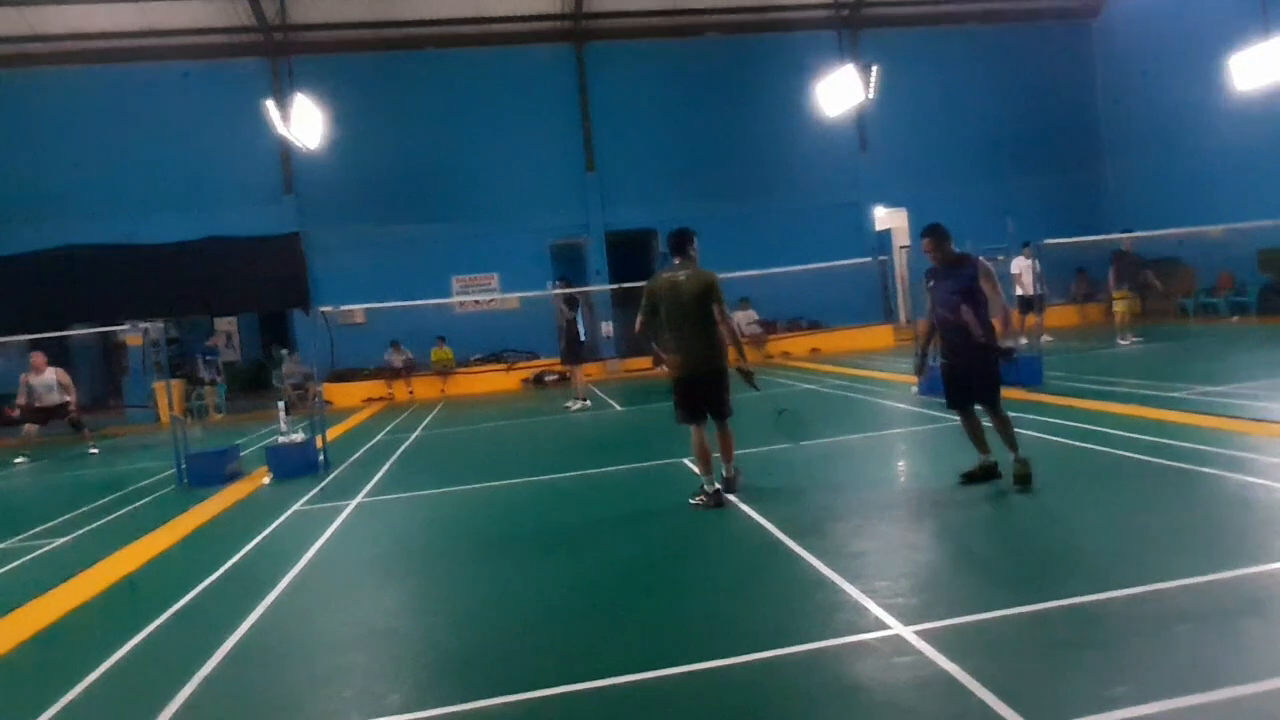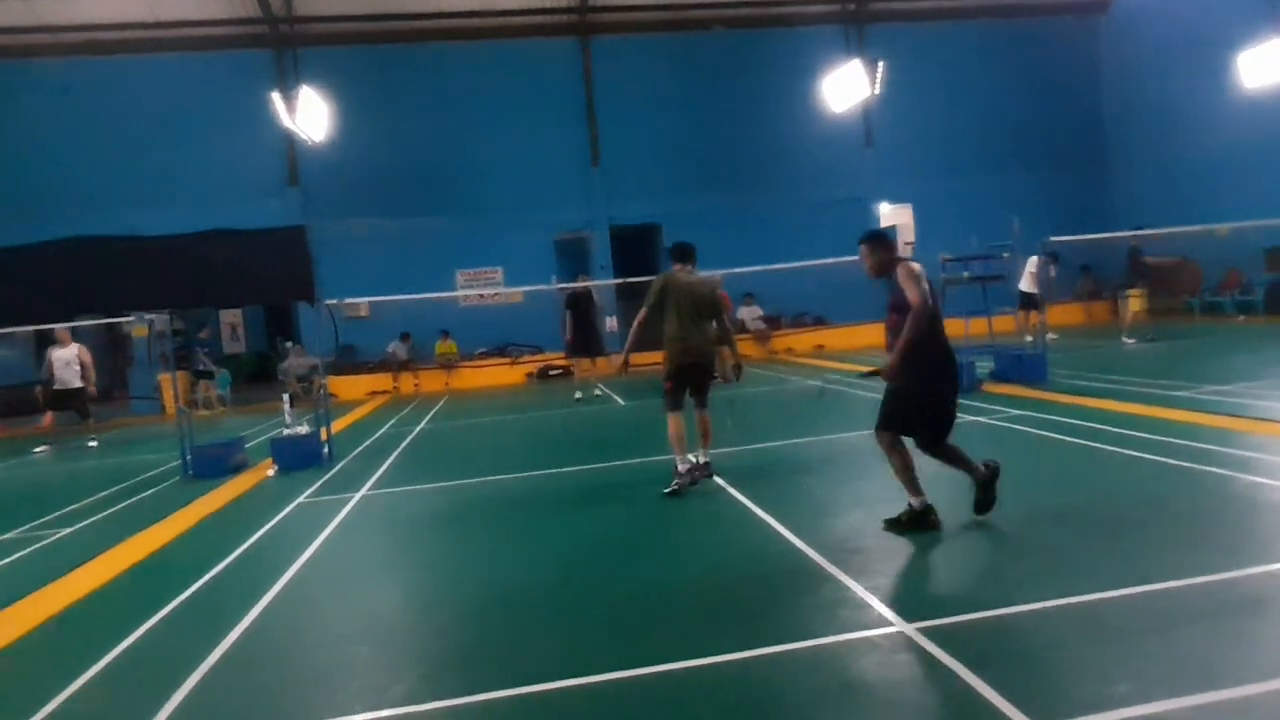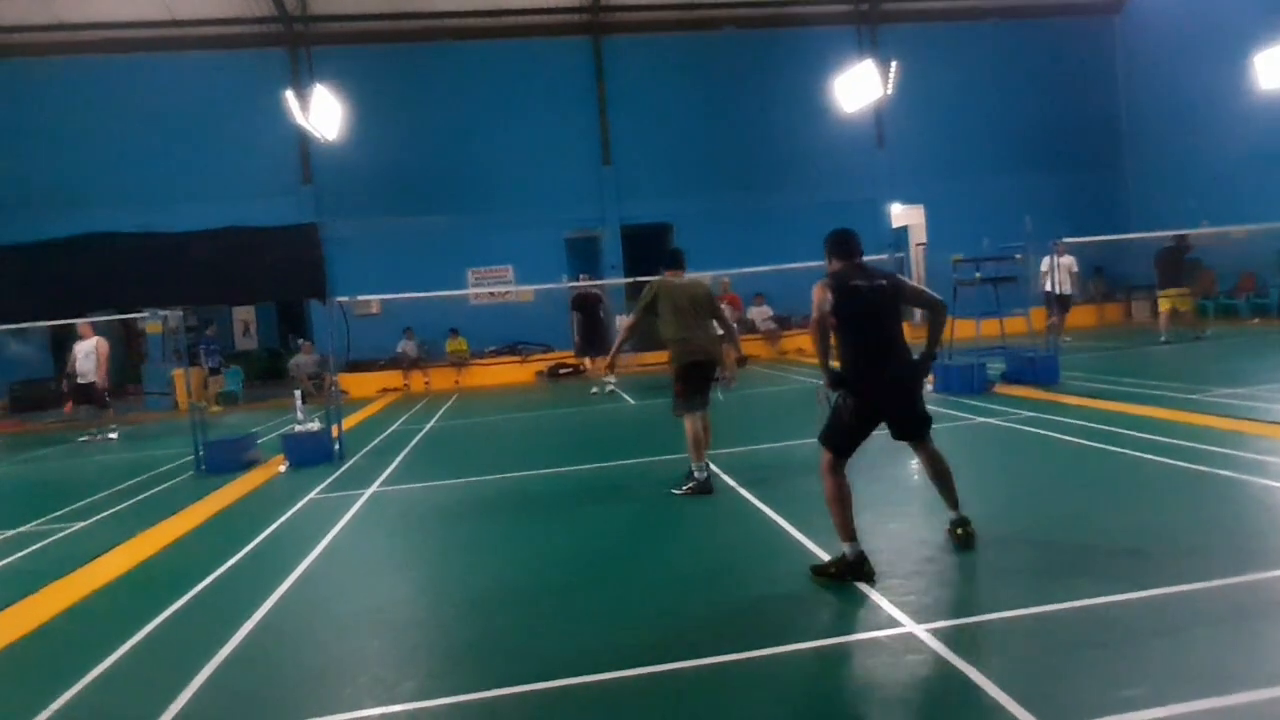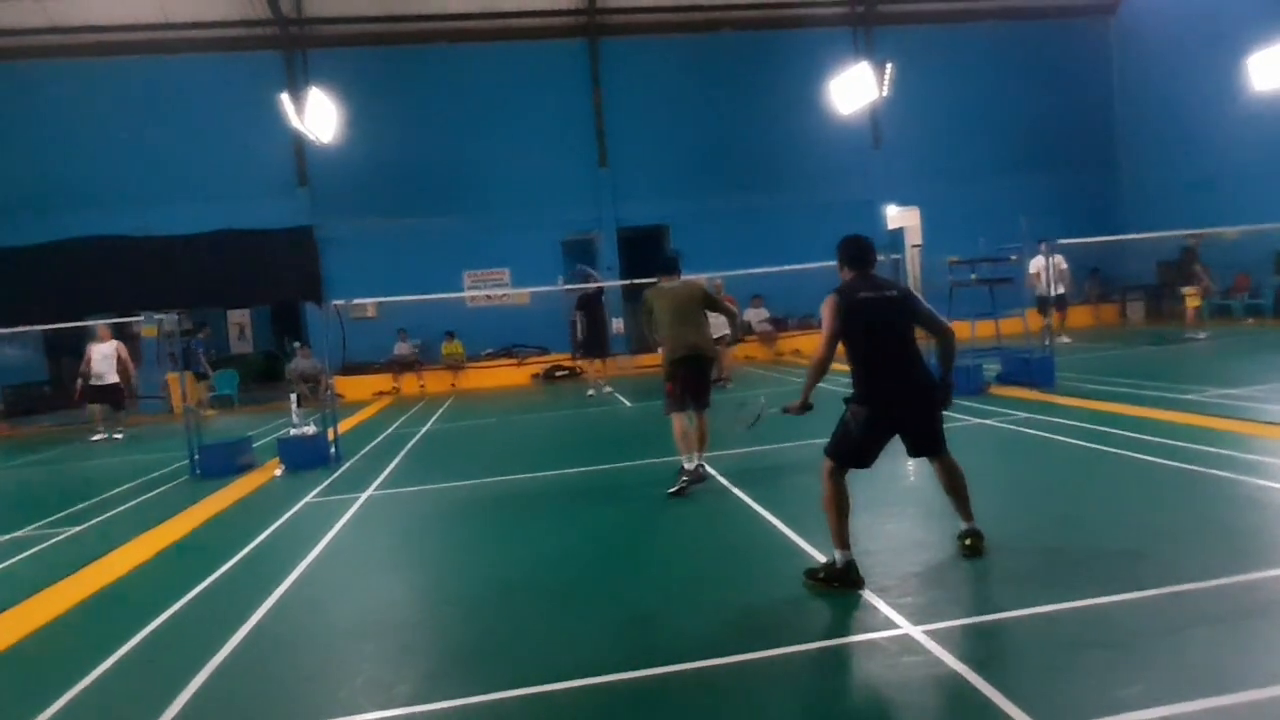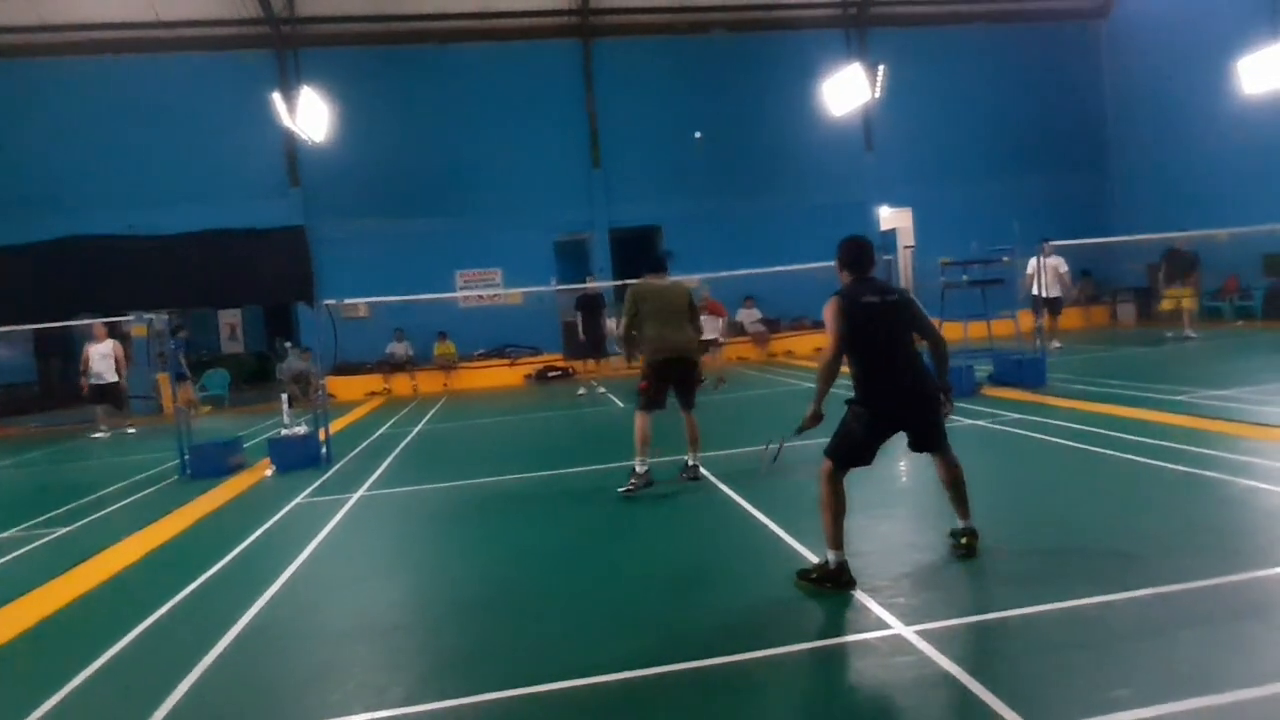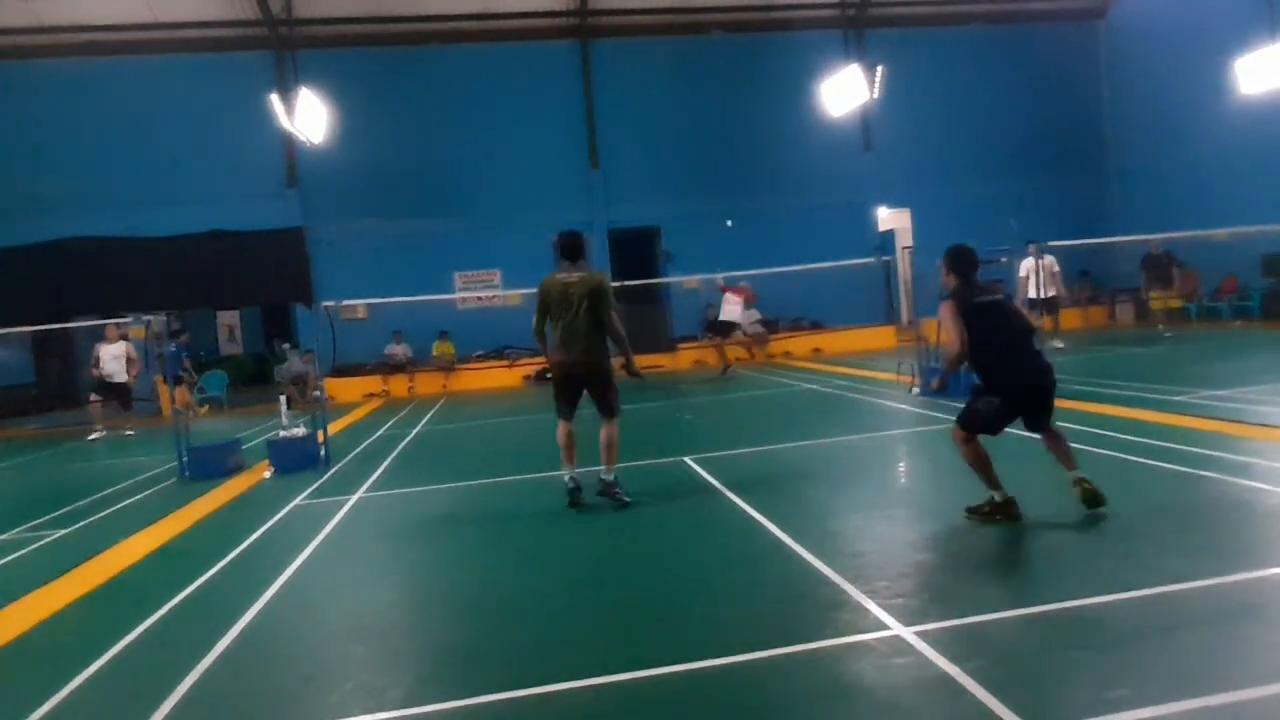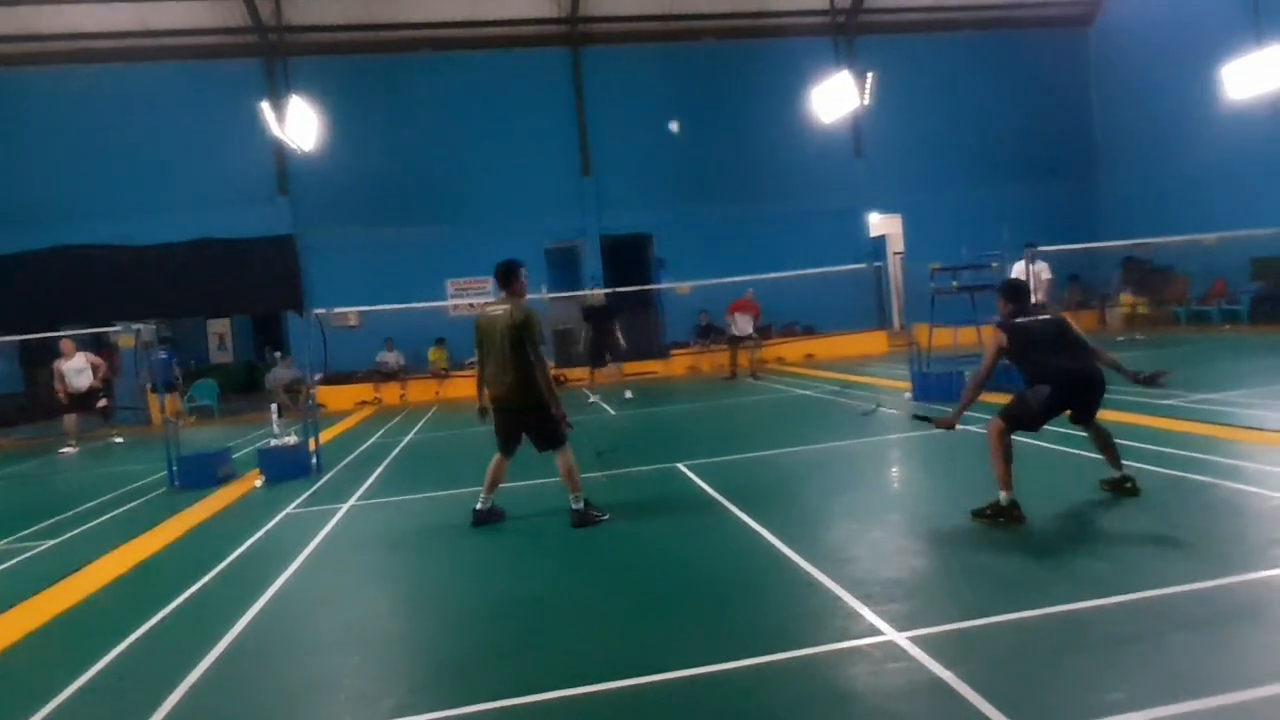
dt=0.7s
person 1, frame 1
left shoulder: (976, 266)
right shoulder: (931, 276)
left elbow: (999, 303)
right wrist: (923, 352)
left hip: (981, 349)
right hip: (952, 353)
left knee: (991, 407)
right knee: (963, 409)
left ankle: (1018, 460)
right ankle: (987, 462)
person 1, frame 2
left shoulder: (905, 270)
right shoulder: (895, 281)
left elbow: (922, 309)
left wrist: (896, 357)
right wrist: (896, 362)
left hip: (931, 370)
right hip: (910, 373)
left knee: (929, 442)
right knee: (885, 434)
left ankle: (983, 474)
right ankle: (920, 508)
person 1, frame 3
left shoulder: (826, 286)
right shoulder: (889, 280)
left elbow: (819, 321)
right elbow: (938, 305)
left wrist: (826, 369)
right wrist: (929, 354)
left hip: (860, 386)
right hip: (903, 378)
left knee: (831, 463)
right knee: (923, 445)
left ankle: (852, 557)
right ankle: (959, 522)
person 1, frame 4
left shoulder: (837, 300)
right shoulder: (901, 292)
left elbow: (825, 356)
right elbow: (946, 334)
left wrist: (804, 397)
right wrist: (945, 382)
left hip: (874, 400)
right hip: (919, 392)
left knee: (833, 471)
right knee: (941, 457)
left ankle: (843, 565)
right ankle: (970, 532)
person 1, frame 5
left shoulder: (838, 303)
right shoulder: (900, 295)
left elbow: (833, 357)
right elbow: (937, 341)
left wrist: (816, 406)
right wrist: (942, 385)
left hip: (875, 400)
right hip: (920, 392)
left knee: (830, 472)
right knee: (942, 453)
left ankle: (835, 565)
right ankle: (965, 531)
person 1, frame 6
left shoulder: (951, 304)
right shoulder: (997, 296)
left elbow: (959, 350)
right elbow: (1029, 330)
left wrist: (941, 378)
left hip: (1005, 384)
right hip: (1040, 373)
left knee: (963, 434)
right knee: (1044, 429)
left ankle: (1002, 501)
right ankle: (1080, 480)
person 1, frame 7
left shoulder: (1003, 331)
right shoulder: (1057, 319)
left elbow: (981, 378)
right elbow: (1094, 352)
left wrist: (955, 415)
right wrist: (1132, 376)
left hip: (1053, 383)
right hip: (1090, 378)
left knee: (997, 430)
right knee: (1088, 423)
left ankle: (1006, 504)
right ankle: (1122, 479)
person 2, frame 1
left shoulder: (656, 284)
right shoulder: (707, 279)
left elbow: (640, 328)
right elbow: (724, 322)
left wrist: (657, 350)
right wrist: (743, 360)
left hip: (682, 365)
right hip: (714, 362)
left knee: (697, 427)
right knee: (721, 421)
left ankle: (710, 490)
right ankle: (729, 476)
person 2, frame 2
left shoulder: (664, 281)
right shoulder: (708, 285)
left elbow: (640, 319)
right elbow: (724, 326)
left wrist: (626, 353)
right wrist: (736, 358)
left hip: (678, 354)
right hip: (705, 353)
left knee: (674, 411)
right knee: (702, 407)
left ankle: (684, 469)
right ankle: (704, 461)
person 2, frame 3
left shoulder: (656, 288)
right shoulder: (701, 287)
left elbow: (630, 324)
right elbow: (725, 323)
left wrist: (612, 354)
right wrist: (738, 352)
left hip: (684, 355)
right hip: (710, 353)
left knee: (689, 414)
right knee: (702, 410)
left ankle: (700, 477)
right ankle: (701, 464)
person 2, frame 4
left shoulder: (650, 295)
right shoulder: (696, 288)
left elbow: (650, 329)
right elbow: (731, 312)
left hip: (676, 354)
right hip: (704, 351)
left knee: (678, 412)
right knee: (699, 411)
left ankle: (690, 467)
right ankle: (698, 463)
person 2, frame 5
left shoulder: (637, 290)
right shoulder: (683, 289)
left elbow: (625, 330)
right elbow: (697, 329)
left hip: (657, 355)
right hip: (687, 354)
left knee: (643, 412)
right knee: (688, 411)
left ankle: (641, 470)
right ankle: (693, 464)
person 2, frame 6
left shoulder: (547, 285)
right shoulder: (597, 282)
left elbow: (538, 327)
right elbow: (611, 325)
left wrist: (548, 353)
right wrist: (628, 357)
left hip: (564, 362)
right hip: (595, 361)
left knee: (565, 420)
right knee: (609, 419)
left ankle: (571, 480)
right ankle: (609, 481)
person 2, frame 7
left shoulder: (483, 316)
right shoulder: (523, 312)
left elbow: (480, 363)
right elbow: (537, 361)
left wrist: (481, 399)
right wrist: (555, 403)
left hip: (499, 397)
right hip: (528, 396)
left knee: (504, 452)
right knee: (561, 447)
left ankle: (482, 508)
right ankle: (579, 508)
